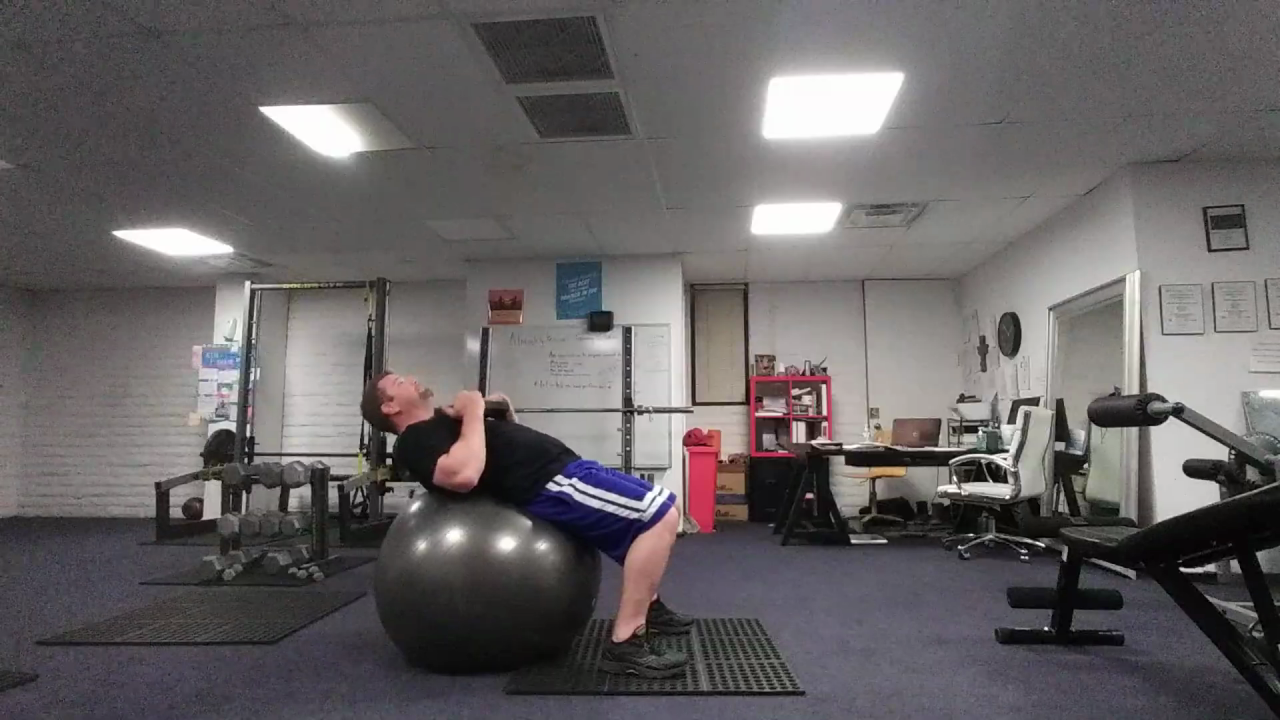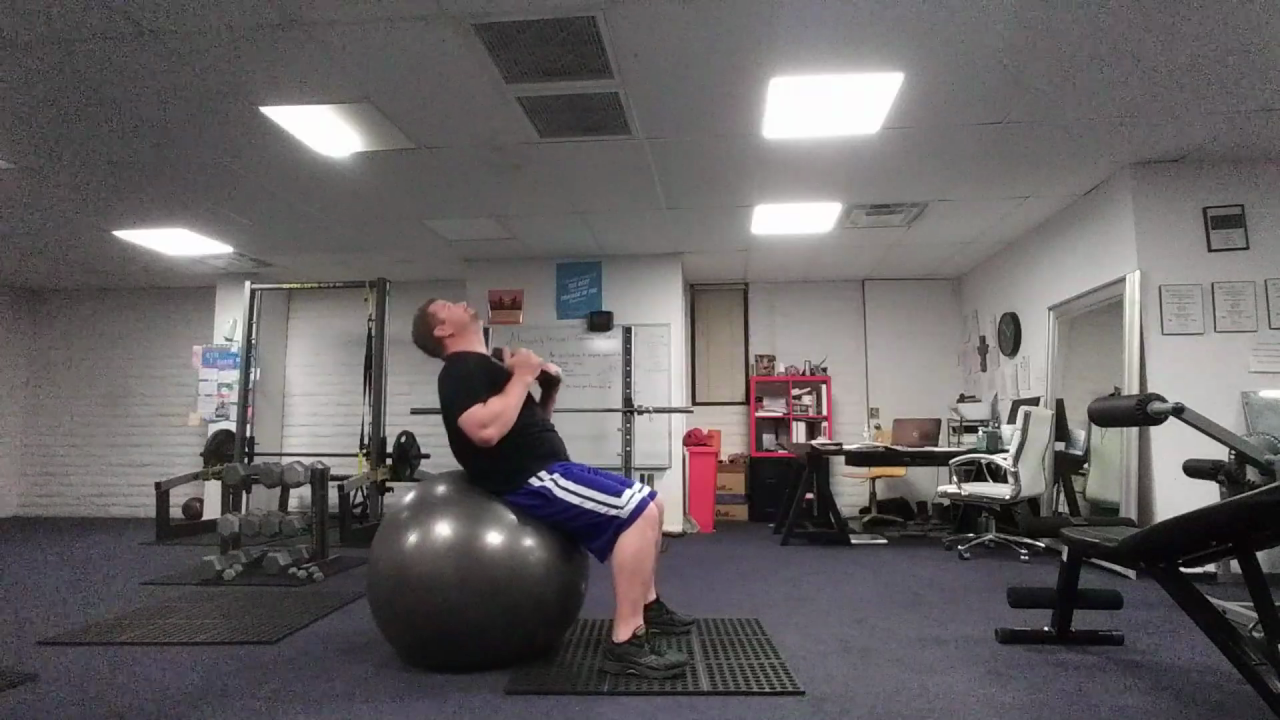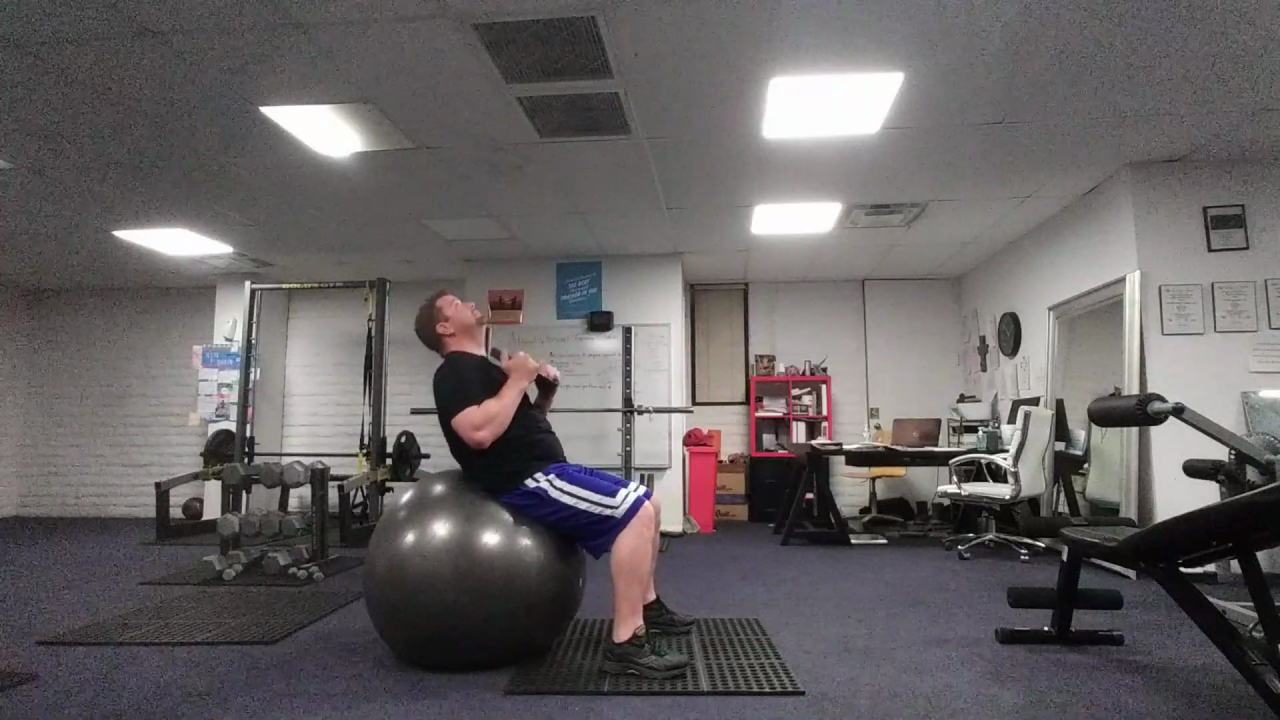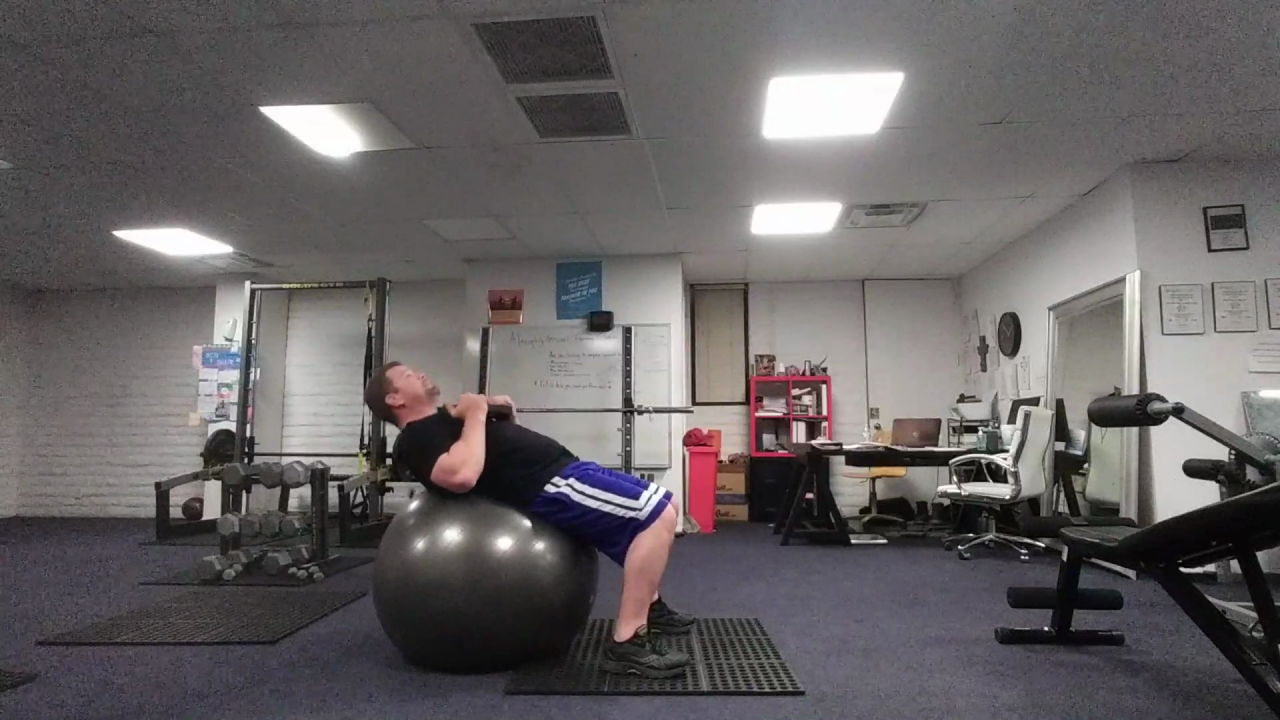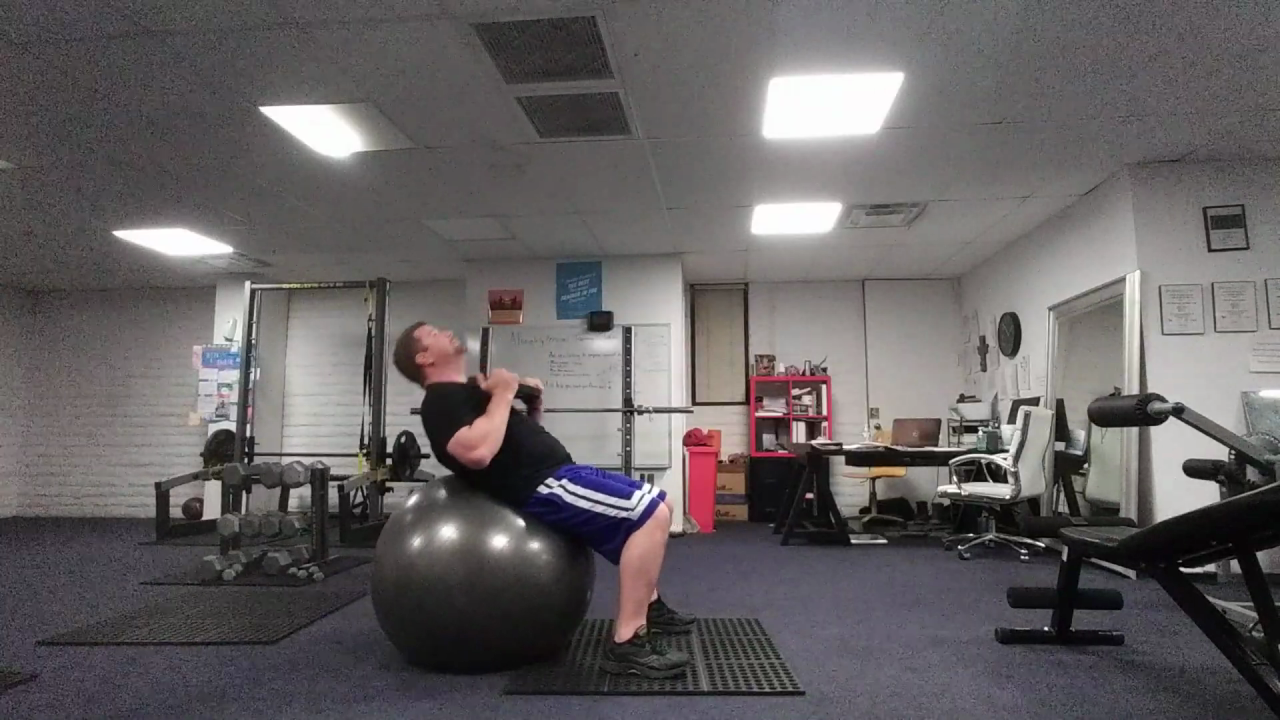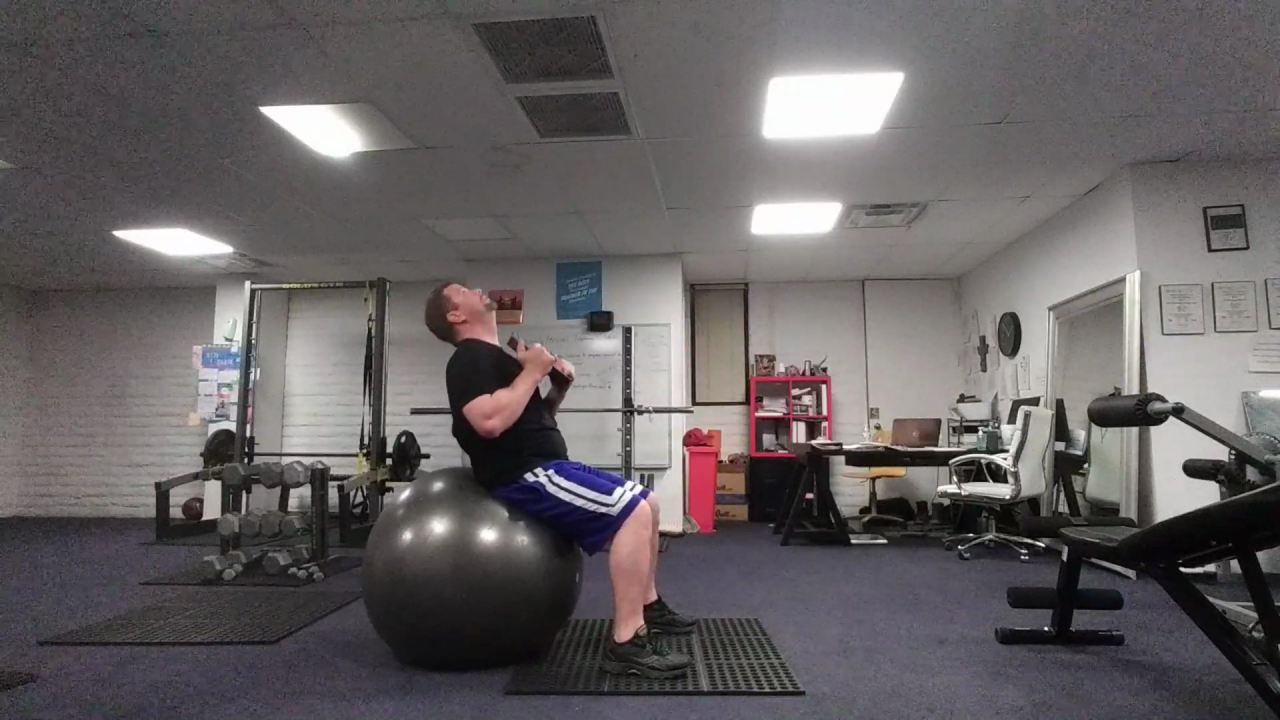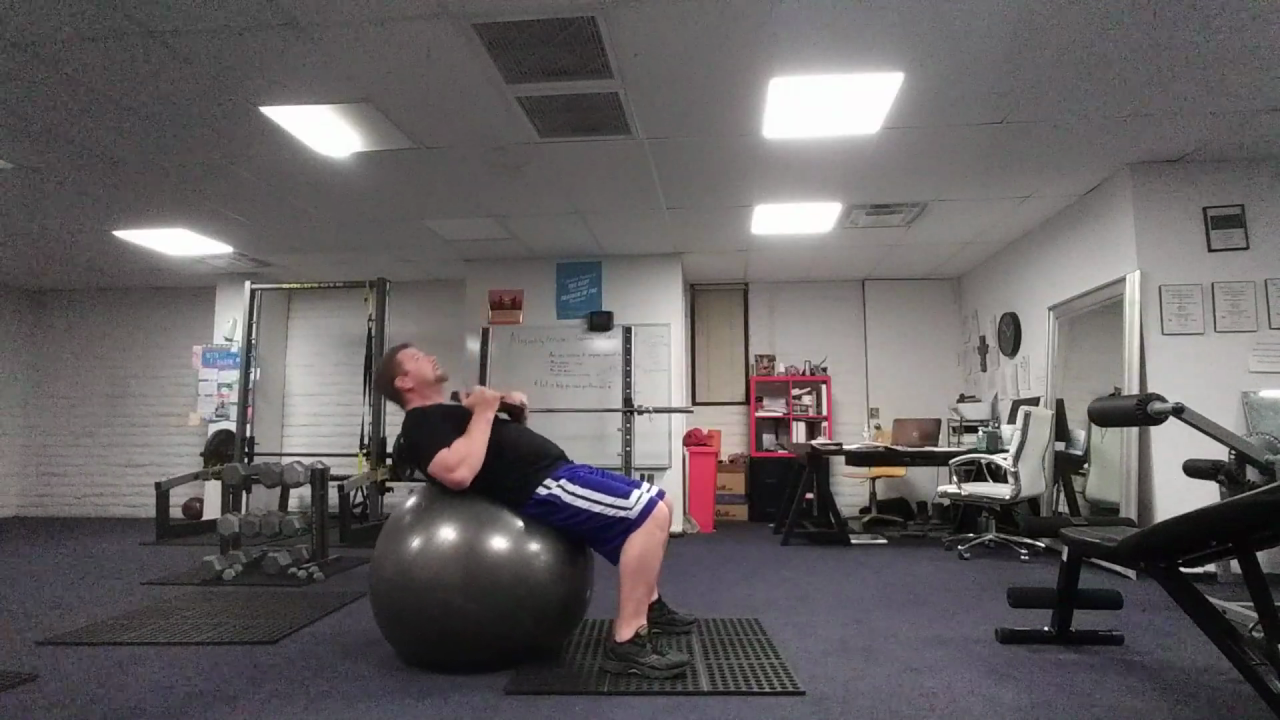
dt=0.7s
person 1, frame 1
left shoulder: (436, 428)
right shoulder: (416, 441)
right elbow: (465, 474)
left wrist: (505, 415)
right wrist: (473, 413)
left hip: (560, 472)
right hip: (551, 485)
left knee: (653, 510)
right knee: (662, 515)
left ankle: (647, 608)
right ankle: (625, 644)
person 1, frame 2
left shoulder: (482, 366)
right shoulder: (461, 370)
right elbow: (486, 430)
left wrist: (549, 389)
right wrist: (522, 376)
left hip: (547, 472)
right hip: (533, 482)
left knee: (644, 507)
right knee: (643, 512)
left ankle: (648, 607)
right ankle: (626, 644)
person 1, frame 3
left shoulder: (477, 368)
right shoulder: (456, 372)
right elbow: (479, 433)
left wrist: (545, 392)
right wrist: (518, 380)
left hip: (546, 470)
right hip: (528, 482)
left knee: (644, 504)
right knee: (639, 511)
left ankle: (648, 606)
right ankle: (627, 644)
person 1, frame 4
left shoulder: (439, 424)
right shoulder: (417, 438)
right elbow: (463, 475)
left wrist: (506, 416)
right wrist: (475, 414)
left hip: (559, 471)
right hip: (548, 484)
left knee: (656, 509)
right knee: (659, 515)
left ankle: (649, 608)
right ankle: (627, 644)
person 1, frame 5
left shoulder: (463, 393)
right shoulder: (442, 400)
right elbow: (477, 451)
left wrist: (532, 404)
right wrist: (502, 394)
left hip: (554, 475)
right hip: (541, 487)
left knee: (651, 507)
right knee: (652, 513)
left ankle: (649, 607)
right ankle: (627, 644)
person 1, frame 6
left shoulder: (492, 356)
right shoulder: (471, 359)
right elbow: (490, 421)
left wrist: (559, 387)
right wrist: (533, 372)
left hip: (545, 468)
right hip: (526, 477)
left knee: (647, 505)
right knee: (633, 514)
left ankle: (649, 606)
right ankle: (628, 644)
person 1, frame 7
left shoulder: (443, 414)
right shoulder: (421, 425)
right elbow: (459, 472)
right wrist: (483, 411)
left hip: (554, 473)
right hip: (543, 487)
left knee: (653, 507)
right knee: (654, 513)
left ankle: (649, 607)
right ankle: (627, 644)
